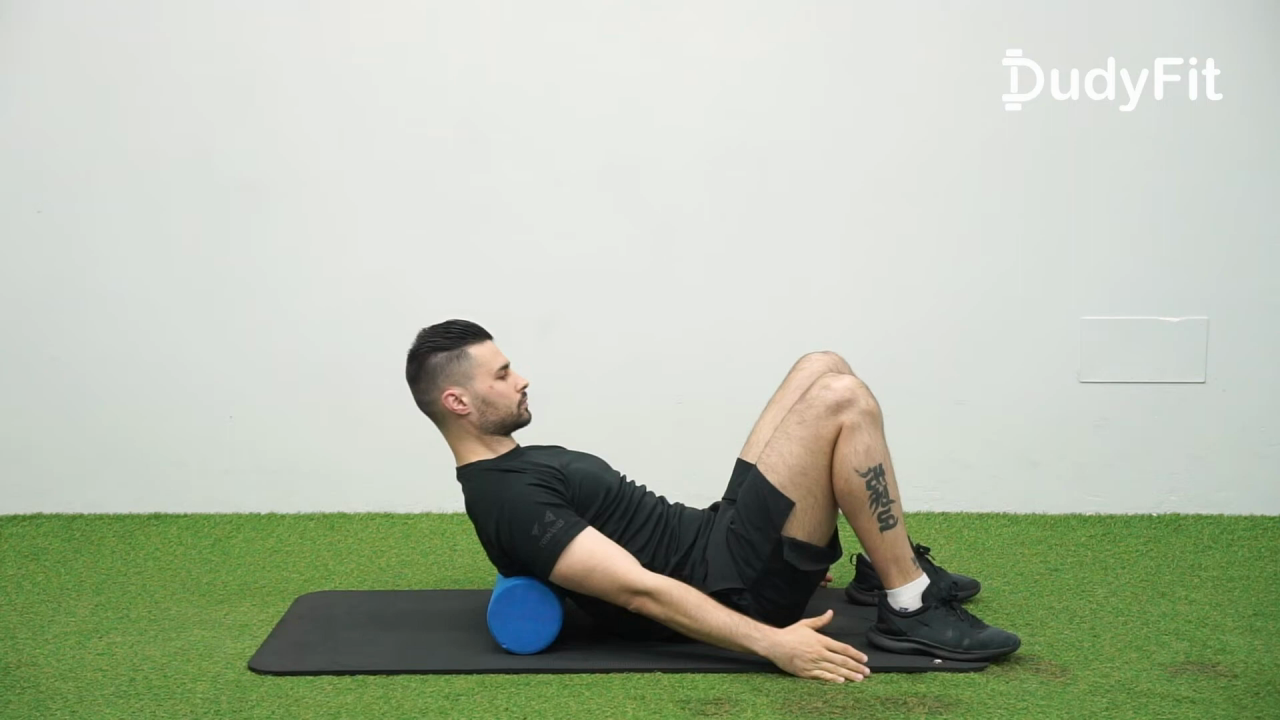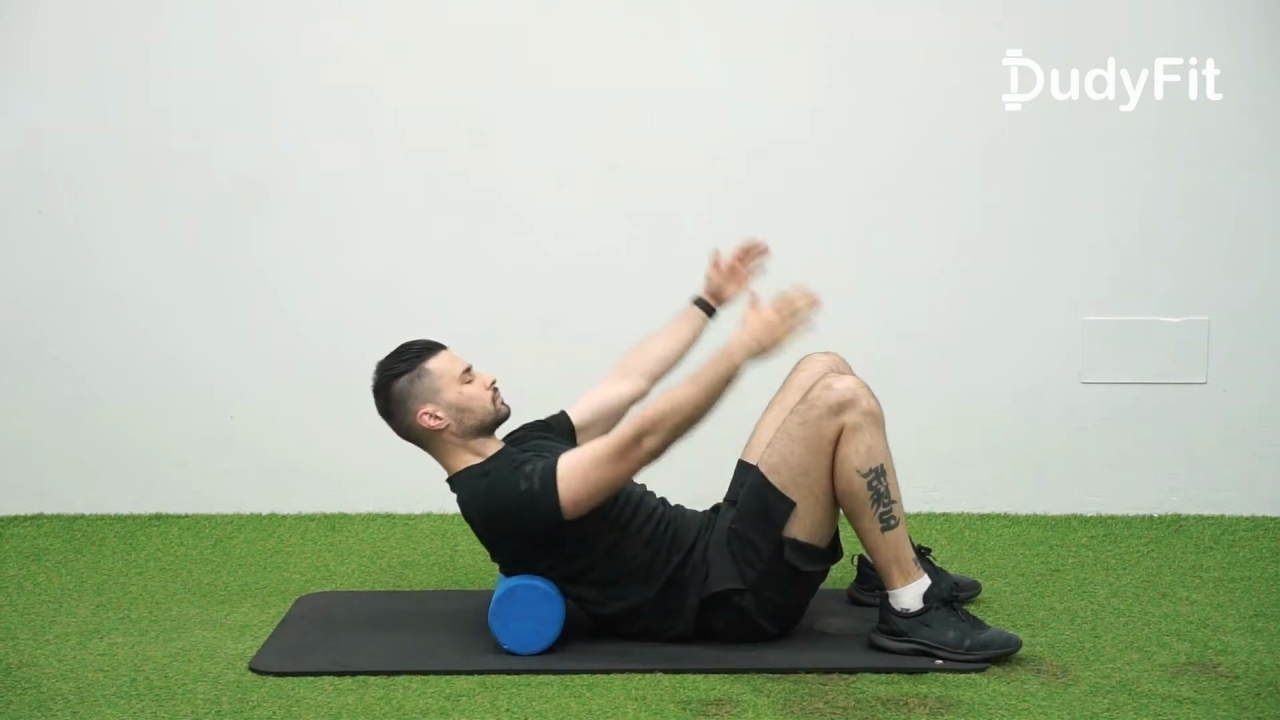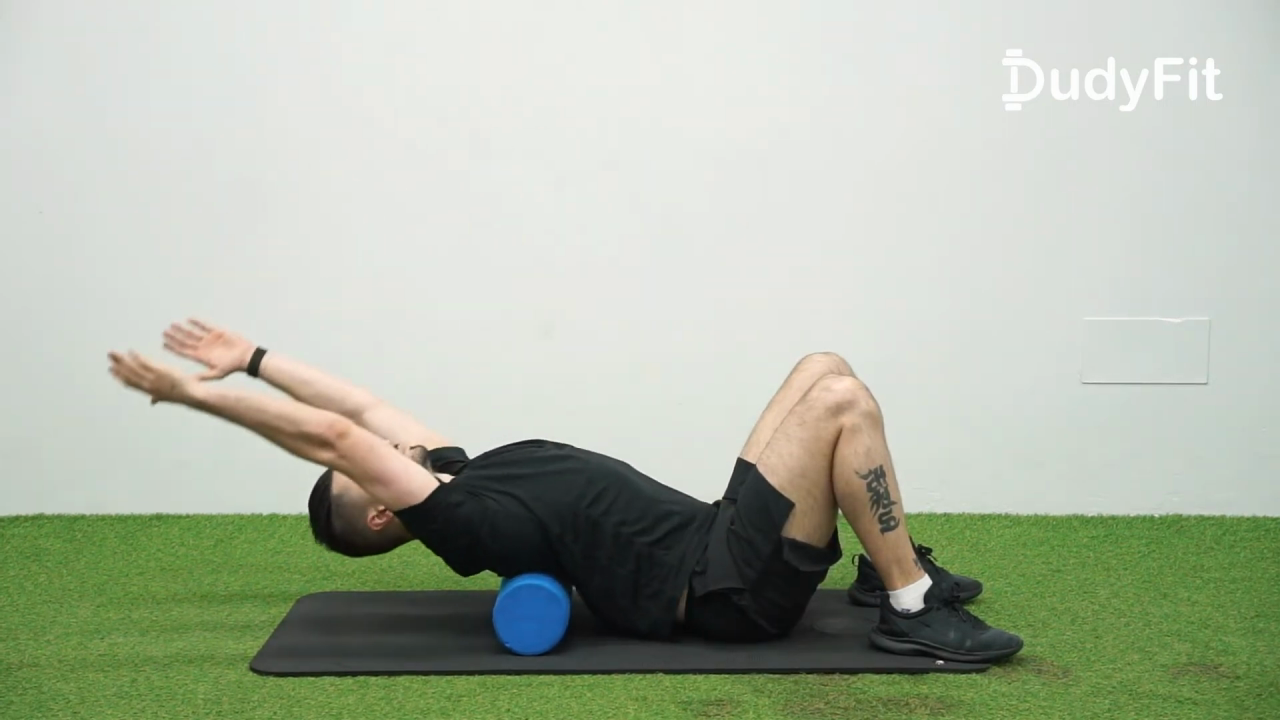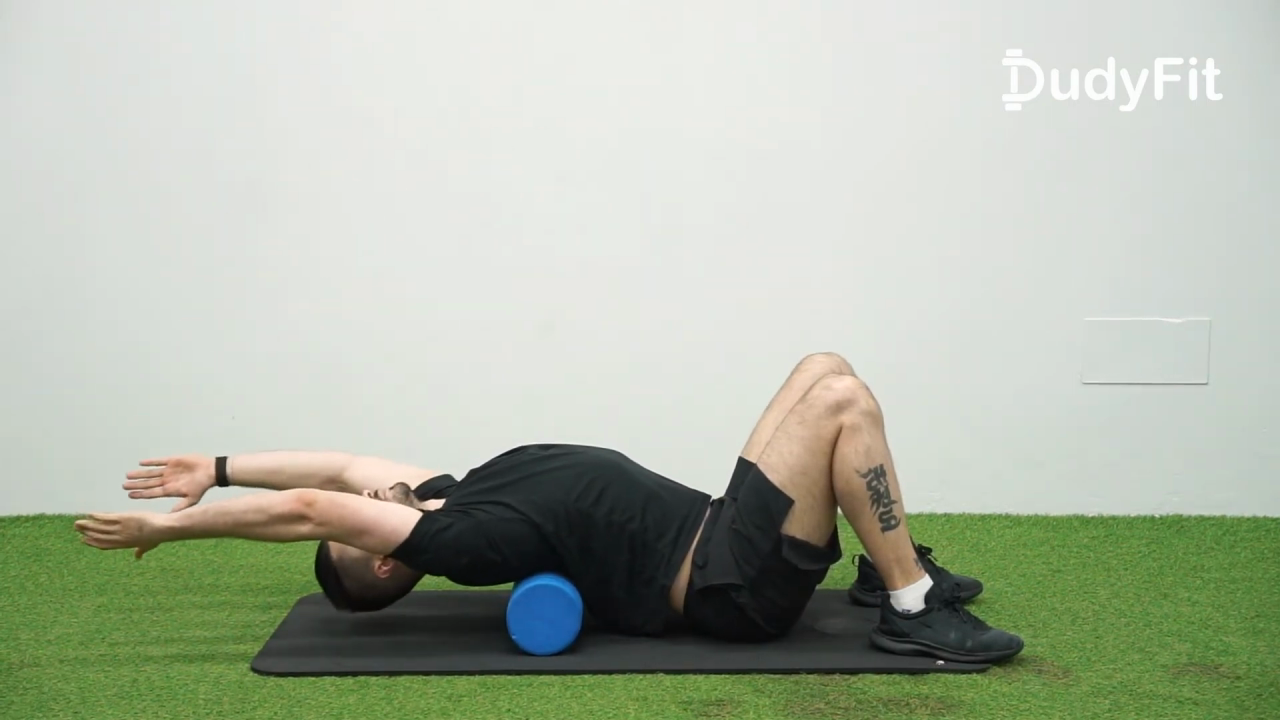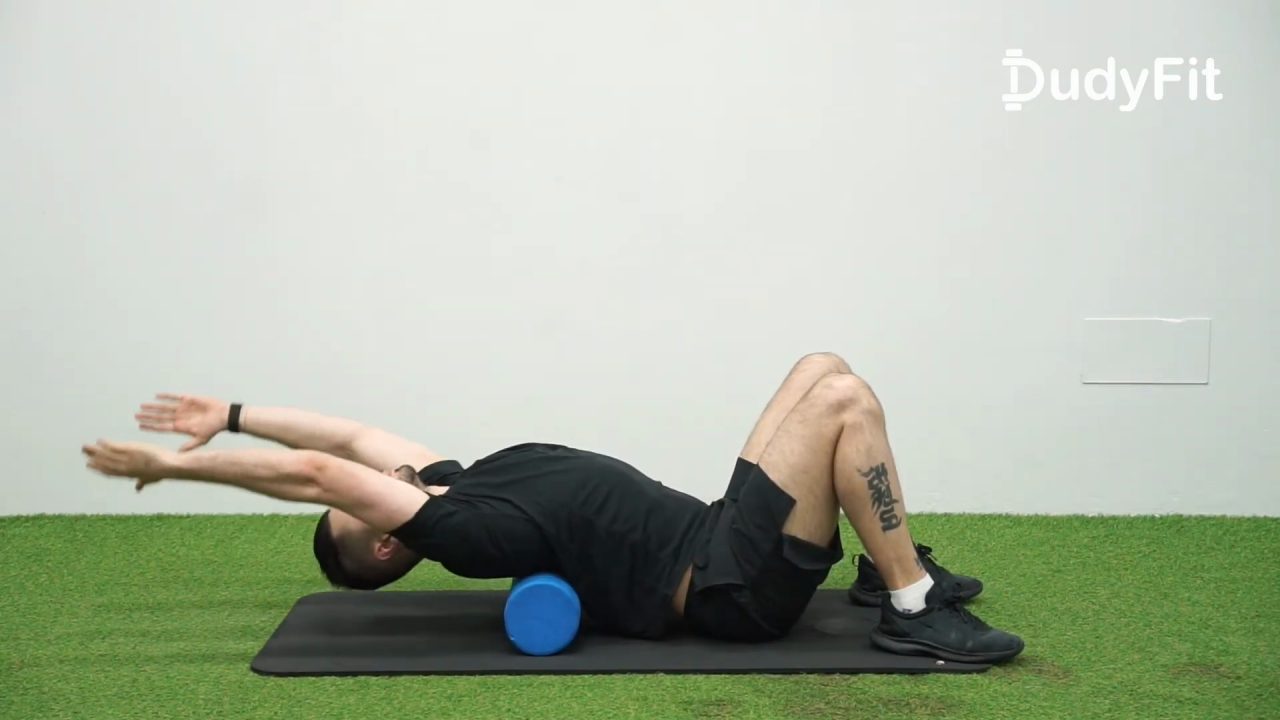
dt=1s
person 1, frame 1
left shoulder: (526, 467)
right shoulder: (508, 500)
right elbow: (641, 589)
right wrist: (773, 643)
left hip: (718, 536)
right hip: (737, 581)
left knee: (824, 369)
right knee: (843, 402)
left ankle: (891, 567)
right ankle: (911, 610)
person 1, frame 2
left shoulder: (522, 451)
right shoulder: (506, 496)
left elbow: (626, 380)
right elbow: (638, 440)
left wrist: (707, 304)
right wrist: (743, 349)
left hip: (715, 550)
right hip: (732, 593)
left knee: (826, 373)
right knee: (842, 400)
left ankle: (891, 572)
right ankle: (912, 610)
person 1, frame 3
left shoulder: (458, 479)
right shoulder: (462, 520)
left elbow: (364, 409)
right elbow: (335, 436)
left wrist: (250, 359)
right wrist: (191, 393)
left hip: (713, 541)
right hip: (728, 587)
left knee: (825, 370)
right knee: (841, 401)
left ankle: (894, 572)
right ankle: (913, 610)
person 1, frame 4
left shoulder: (452, 499)
right shoulder: (461, 540)
left elbow: (337, 467)
right elbow: (315, 506)
left wrist: (215, 468)
right wrist: (168, 525)
left hip: (721, 538)
right hip: (733, 582)
left knee: (826, 369)
right knee: (841, 401)
left ankle: (895, 570)
right ankle: (912, 610)
person 1, frame 5
left shoulder: (457, 484)
right shoulder: (461, 528)
left elbow: (351, 436)
right elbow: (320, 470)
left wrist: (228, 416)
right wrist: (182, 462)
left hip: (719, 539)
right hip: (735, 584)
left knee: (825, 369)
right knee: (844, 400)
left ankle: (895, 570)
right ankle: (915, 610)
